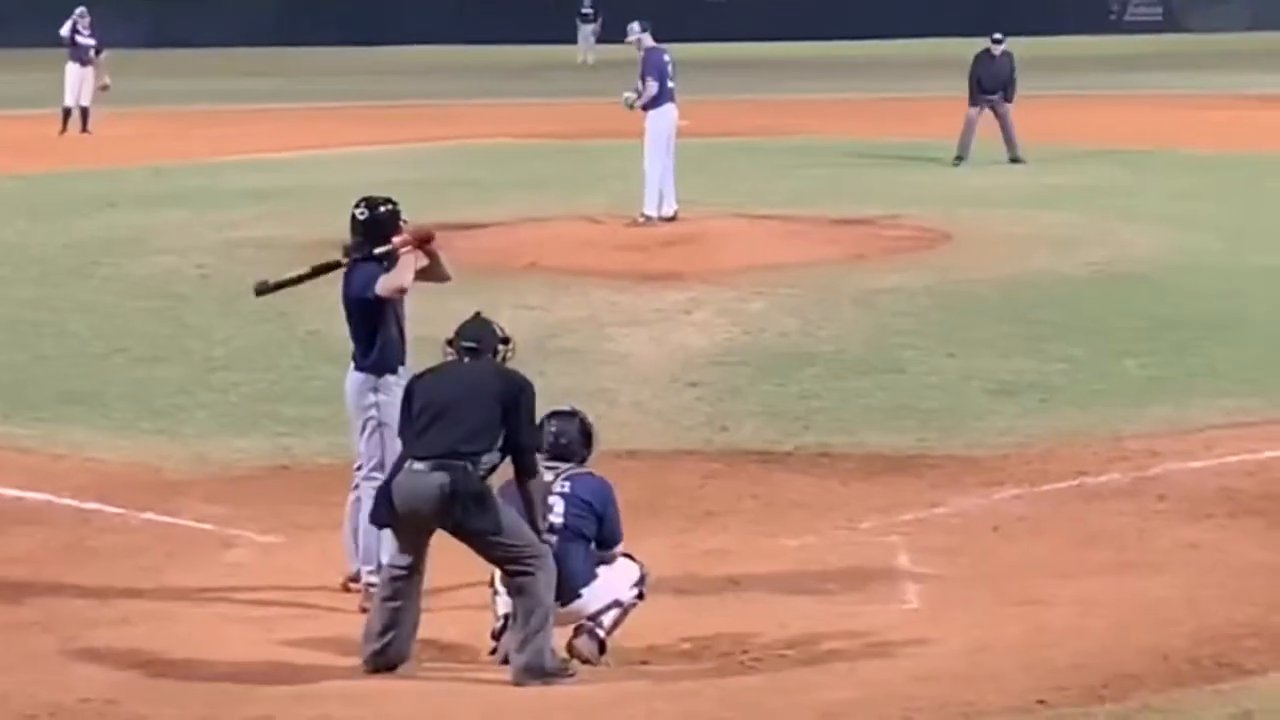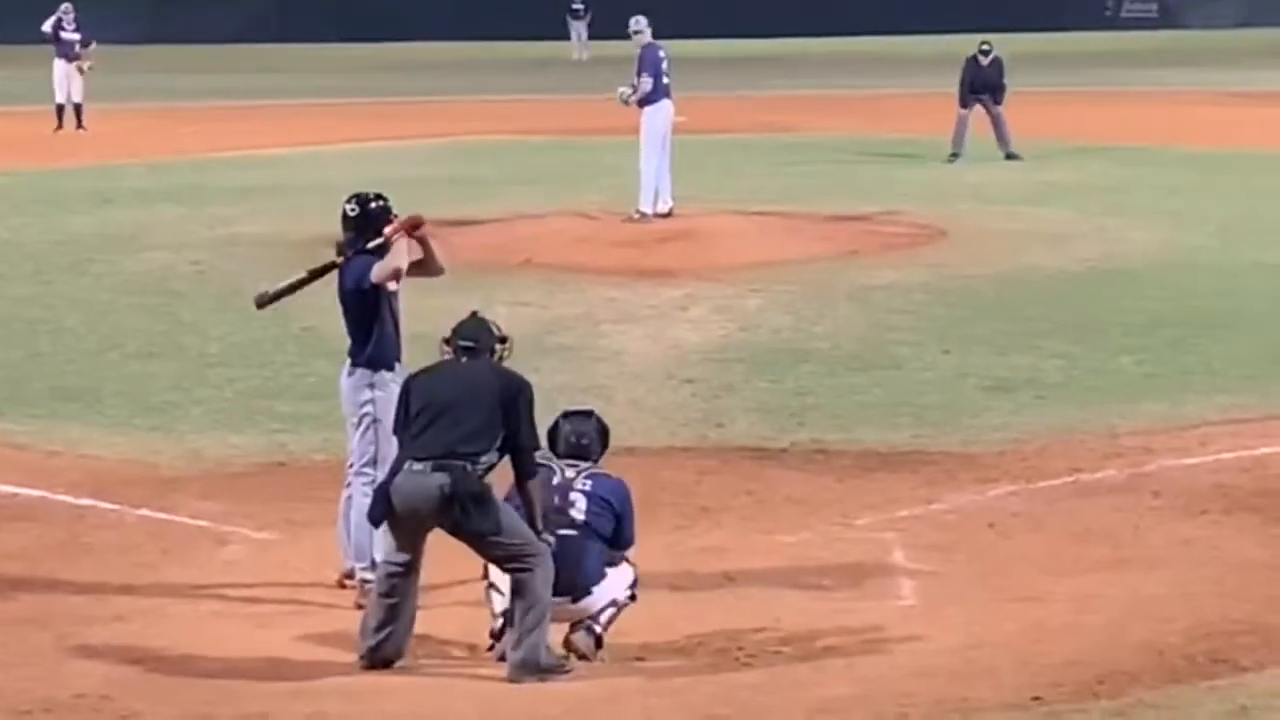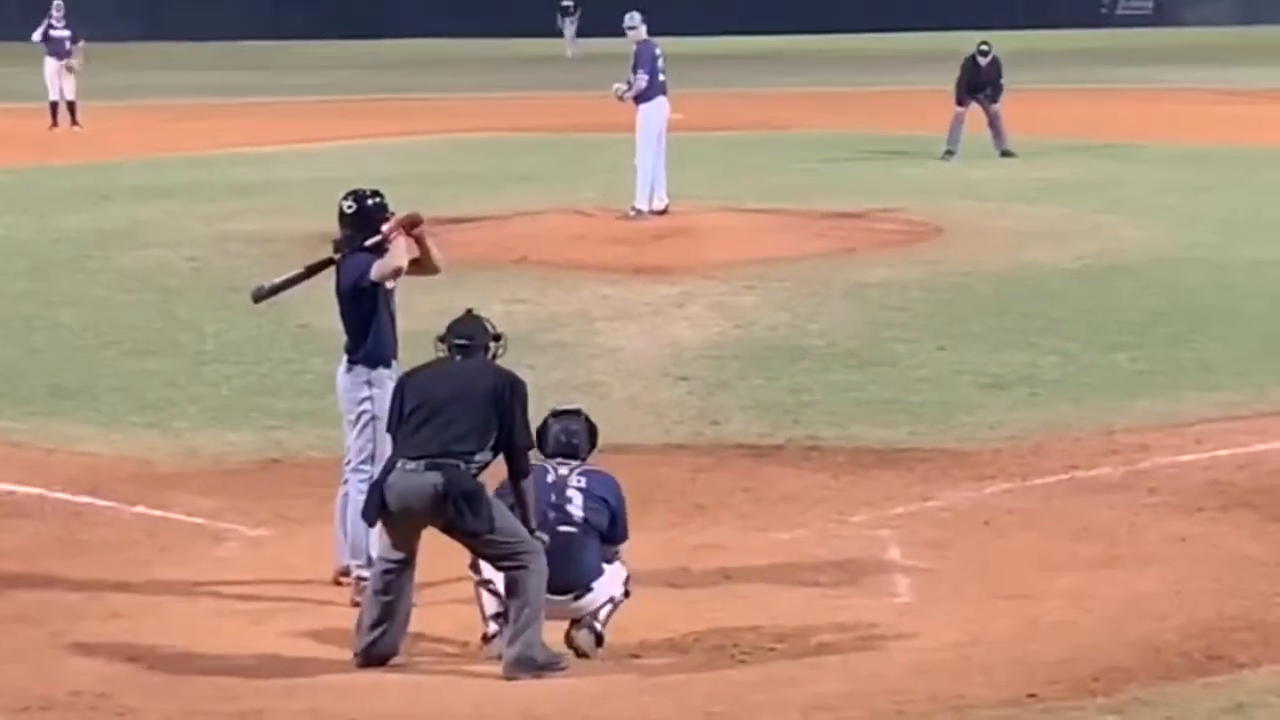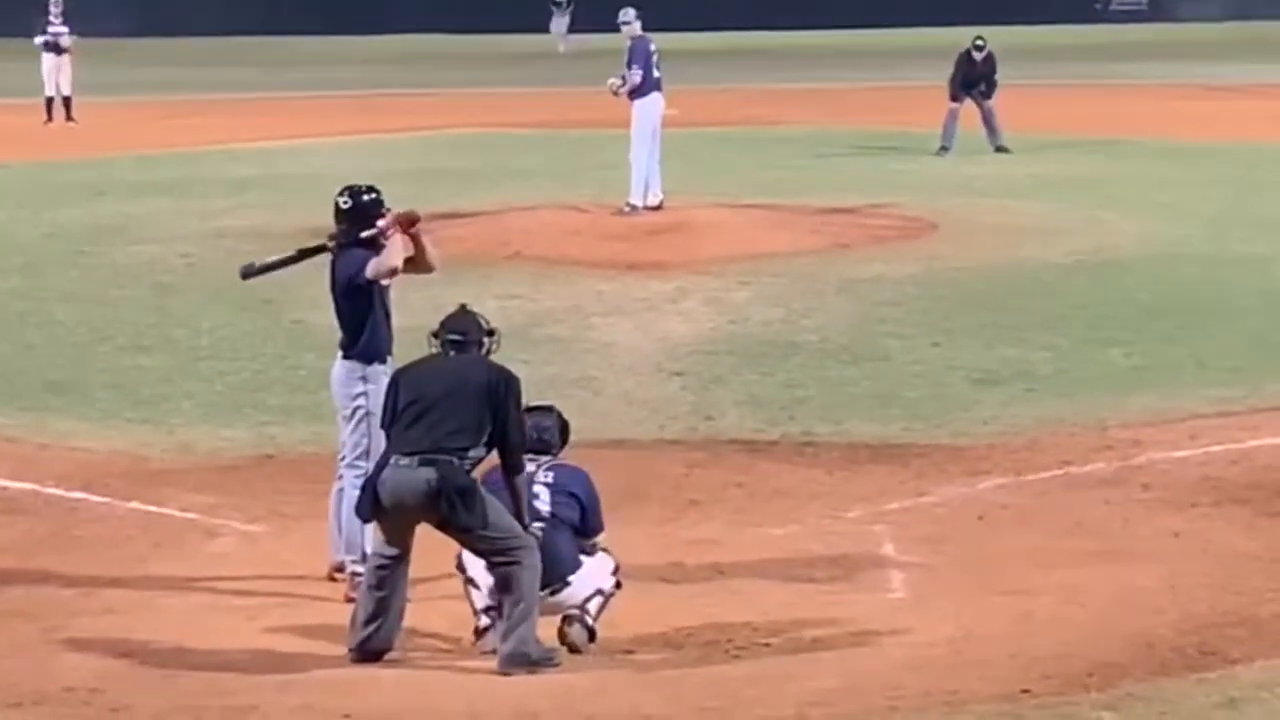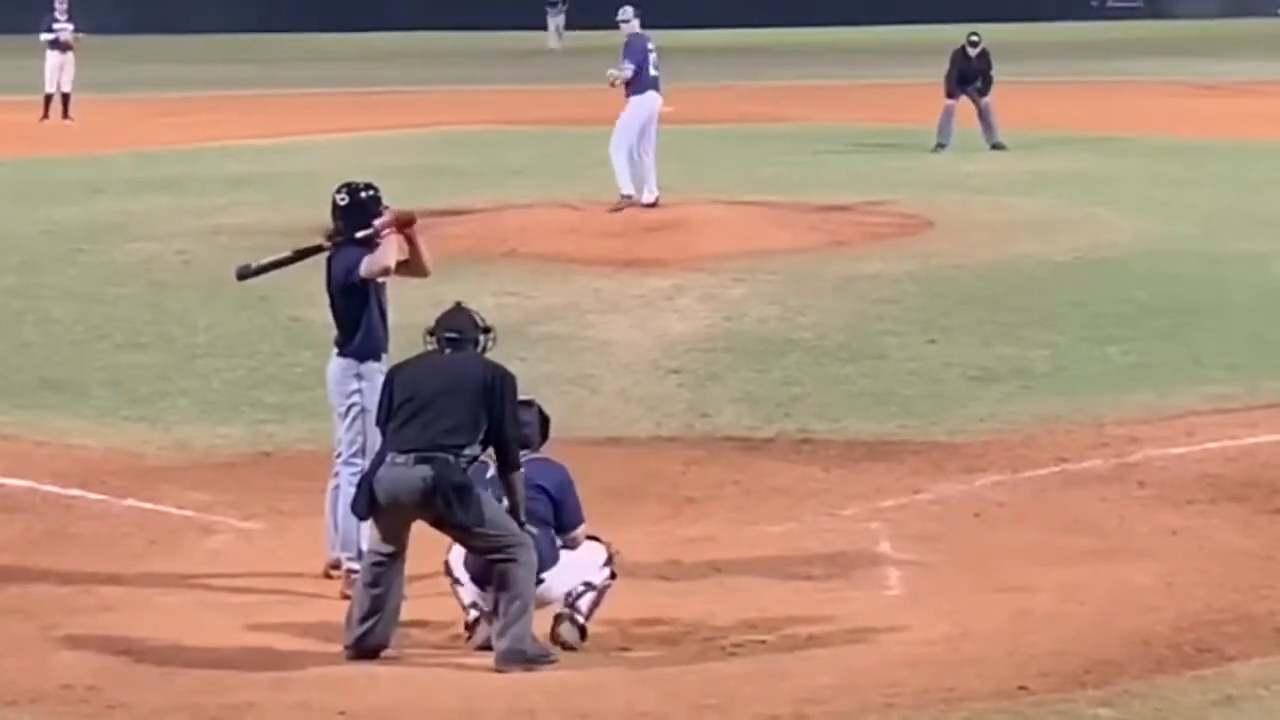
dt=0.4s
person 1, frame 1
left shoulder: (384, 265)
right shoulder: (362, 273)
left elbow: (441, 276)
right elbow: (398, 286)
left wrist: (426, 249)
right wrist: (408, 254)
left hip: (381, 379)
right hip: (376, 383)
left knee: (368, 476)
right knee: (383, 481)
left ankle: (359, 568)
right ankle: (374, 583)
person 1, frame 2
left shoulder: (376, 261)
right shoulder: (358, 266)
left elbow: (434, 268)
right elbow: (394, 268)
left wrist: (418, 237)
right wrist: (400, 240)
left hip: (377, 375)
right hip: (371, 379)
left knee: (361, 472)
right knee: (375, 477)
left ankle: (354, 564)
right ankle: (370, 580)
person 1, frame 3
left shoulder: (373, 259)
right shoulder: (356, 263)
left elbow: (432, 267)
right elbow: (396, 267)
left wrist: (416, 235)
right wrist: (398, 238)
left hip: (372, 373)
right hip: (367, 376)
left knee: (357, 470)
right knee: (370, 474)
left ankle: (349, 561)
right ankle: (364, 577)
person 1, frame 4
left shoulder: (367, 255)
right shoulder: (351, 259)
left elbow: (428, 265)
right elbow: (391, 267)
left wrist: (412, 233)
right wrist: (394, 238)
left hip: (366, 369)
right hip: (362, 372)
left knee: (352, 466)
right knee: (366, 471)
left ankle: (343, 557)
right ankle: (359, 573)
person 1, frame 5
left shoulder: (364, 252)
right shoulder: (348, 257)
left elbow: (422, 268)
right elbow: (383, 266)
left wrist: (409, 235)
right wrist: (390, 238)
left hip: (359, 367)
right hip: (359, 370)
left knee: (348, 463)
right knee: (363, 468)
left ankle: (340, 554)
right ankle: (355, 570)
person 2, frame 1
left shoulder: (422, 380)
right shoulder: (513, 383)
right elbow: (525, 465)
right wrist: (537, 525)
left hip: (406, 483)
right hip: (456, 484)
left knee: (404, 560)
right knee: (534, 561)
left ankle: (382, 653)
right ankle: (534, 662)
person 2, frame 2
left shoulder: (419, 379)
right shoulder: (511, 383)
right elbow: (524, 464)
left wrist: (417, 497)
right wrist: (537, 527)
left hip: (405, 483)
right hip: (456, 485)
left knee: (400, 557)
right knee: (534, 558)
left ankle: (378, 650)
right ankle: (530, 659)
person 2, frame 3
left shoulder: (412, 378)
right shoulder: (505, 382)
right elbow: (518, 462)
left wrist: (410, 485)
right wrist: (530, 525)
left hip: (399, 481)
right hip: (450, 484)
left knee: (394, 556)
right knee: (527, 556)
left ankle: (373, 647)
right ankle: (525, 656)
person 2, frame 4
left shoulder: (406, 374)
right shoulder: (498, 378)
right elbow: (512, 458)
right wrist: (524, 521)
left hip: (393, 477)
right hip: (444, 479)
left knee: (389, 552)
right knee: (520, 551)
left ankle: (368, 643)
right ankle: (519, 651)
person 2, frame 5
left shoulder: (400, 371)
right shoulder: (494, 375)
right elbow: (507, 455)
left wrist: (400, 486)
right wrist: (519, 516)
left hip: (388, 475)
right hip: (439, 477)
left knee: (383, 550)
right knee: (516, 549)
left ankle: (363, 640)
right ankle: (515, 648)
person 3, frame 1
left shoulder: (513, 485)
right shoulder: (597, 486)
right elbow: (612, 554)
right hip: (576, 599)
left knee: (503, 574)
right knee: (633, 573)
left ankle: (510, 629)
right ankle: (591, 634)
person 3, frame 2
right shoulder: (615, 487)
right elbow: (620, 555)
right hip: (581, 599)
left knee: (497, 564)
right knee: (626, 575)
left ankle: (507, 629)
right ankle: (588, 630)
person 3, frame 3
right shoulder: (606, 483)
right elbow: (613, 551)
right hip: (580, 597)
left knee: (484, 559)
right knee: (618, 573)
left ankle: (498, 632)
right ankle: (588, 627)
person 3, frame 4
left shoulder: (494, 476)
right shoulder: (576, 477)
right elbow: (593, 545)
right hip: (561, 592)
left knee: (469, 556)
right knee: (606, 565)
left ankle: (489, 626)
right ankle: (580, 622)
person 3, frame 5
left shoulder: (475, 471)
right shoulder: (552, 471)
right elbow: (575, 539)
left hip: (484, 587)
right hip: (540, 584)
left knee: (456, 556)
right knee: (600, 555)
left ankle: (480, 619)
right ankle: (572, 621)
person 4, frame 1
left shoulder: (650, 56)
right shoulder: (664, 53)
left elbow: (652, 89)
left wrist: (638, 103)
right wrist: (638, 93)
left hip: (657, 112)
right hip: (669, 109)
left knee: (652, 164)
right knee: (665, 163)
left ankle: (650, 213)
right ankle: (668, 209)
person 4, frame 2
left shoulder: (647, 53)
right shoulder: (659, 50)
left elbow: (647, 85)
left wrist: (632, 98)
right wrist: (633, 89)
left hip: (653, 109)
right hip: (664, 105)
left knee: (648, 160)
right knee: (661, 159)
left ankle: (645, 209)
right ankle: (664, 205)
person 4, frame 3
left shoulder: (642, 50)
right shoulder: (654, 47)
left elbow: (642, 83)
left wrist: (627, 95)
right wrist: (627, 86)
left hip: (649, 106)
right hip: (660, 103)
left knee: (644, 158)
right knee: (657, 157)
left ankle: (641, 206)
right ankle: (660, 202)
person 4, frame 4
left shoulder: (637, 45)
right shoulder: (648, 43)
left elbow: (636, 78)
left wrist: (622, 90)
right wrist: (622, 80)
left hip: (644, 102)
right hip: (655, 99)
left knee: (639, 154)
right knee: (651, 153)
left ankle: (635, 202)
right ankle: (654, 198)
person 4, frame 5
left shoulder: (632, 42)
right shoulder: (648, 42)
left elbow: (626, 73)
left wrist: (615, 79)
right wrist: (618, 75)
left hip: (640, 99)
right hip: (654, 98)
left knee: (617, 147)
right knee: (645, 150)
left ankle: (627, 193)
right ankle: (650, 195)
